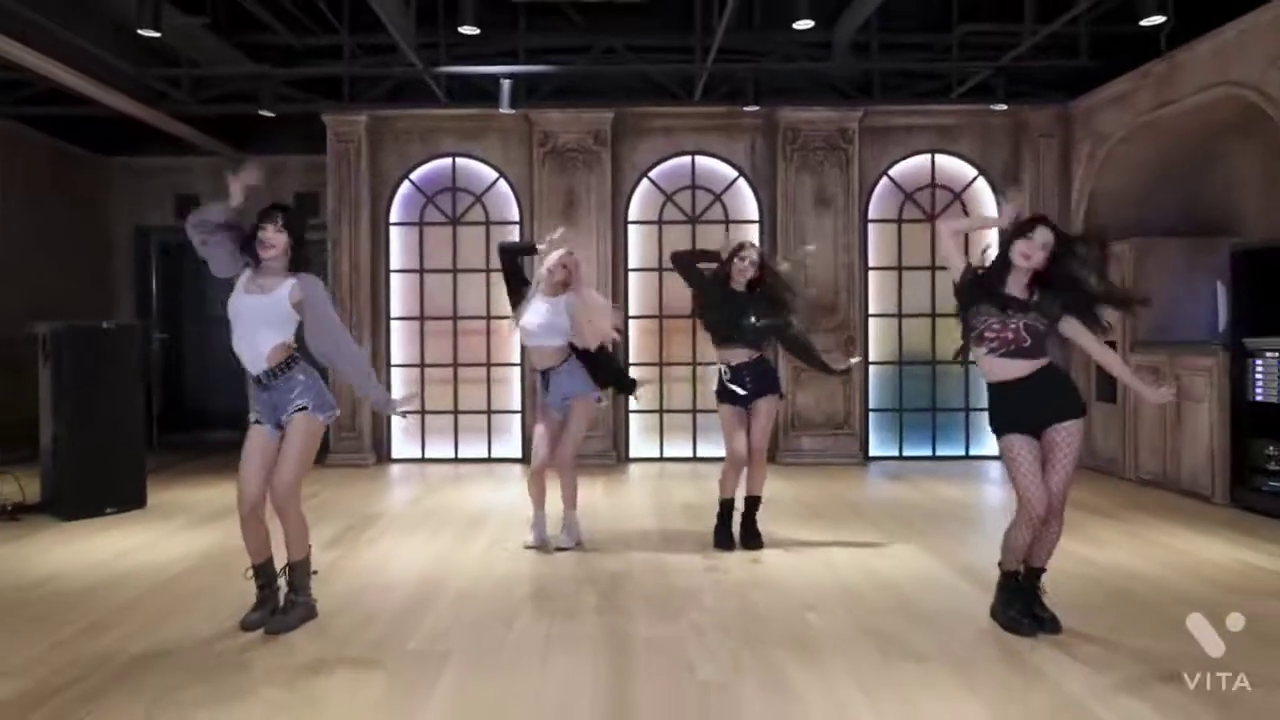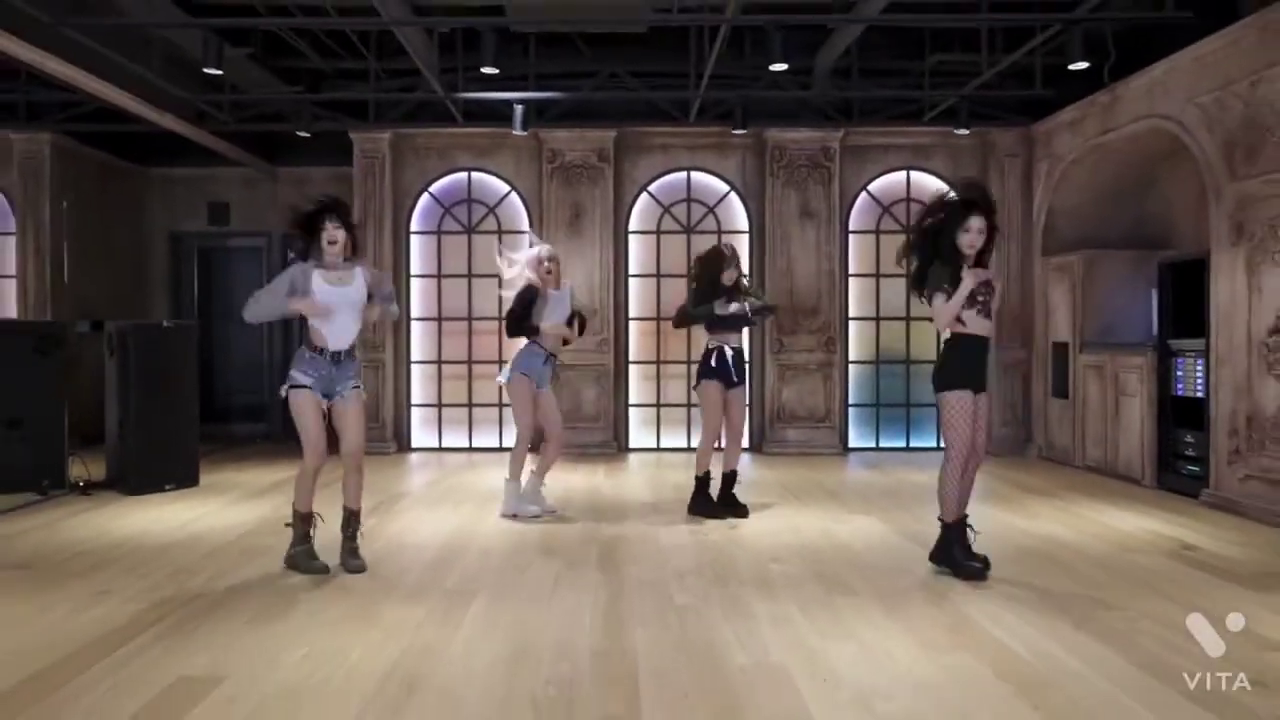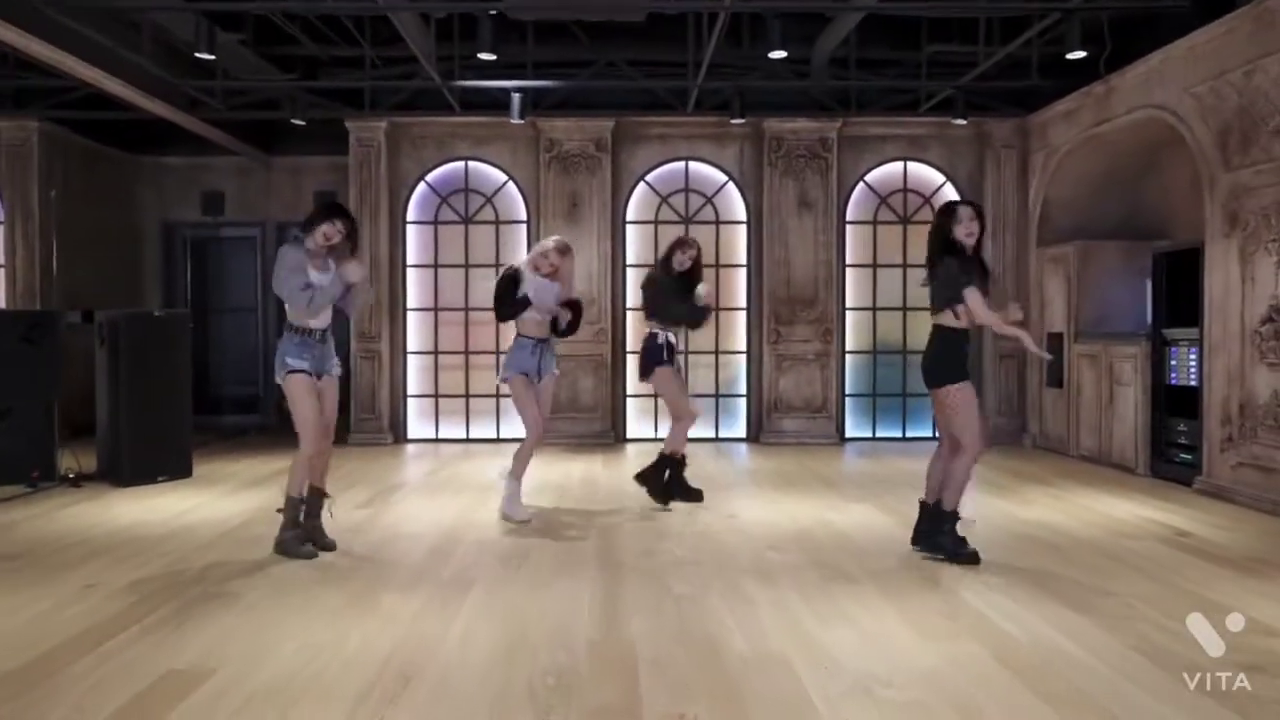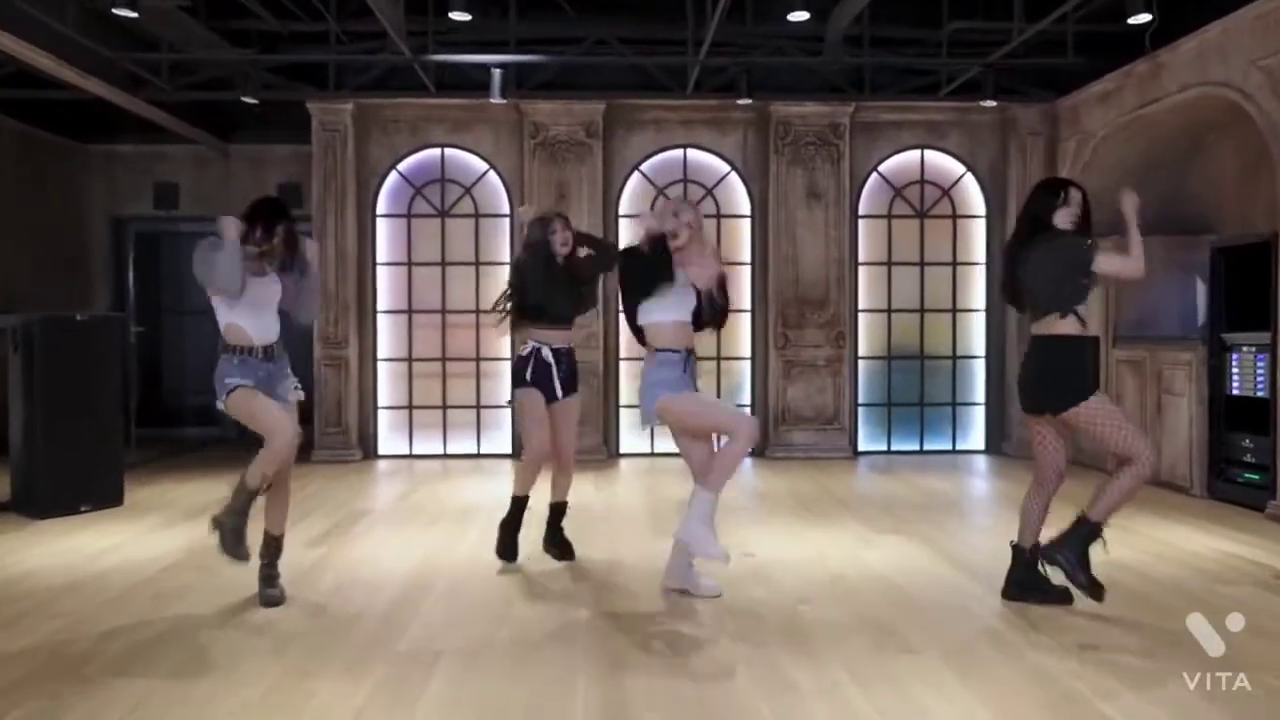
dt=1s
person 1, frame 1
left shoulder: (1050, 299)
right shoulder: (977, 285)
left elbow: (1094, 345)
right elbow: (950, 228)
left wrist: (1144, 387)
right wrist: (1004, 220)
left hip: (1058, 398)
right hip: (1009, 403)
left knee: (1055, 505)
right knee: (1034, 505)
left ankle: (1030, 591)
right ankle: (1006, 594)
person 1, frame 2
left shoulder: (980, 270)
right shoulder: (943, 271)
right elbow: (943, 320)
left wrist: (992, 294)
right wrist: (965, 287)
left hip: (975, 367)
right hip: (956, 368)
left knee: (976, 453)
right knee: (959, 454)
left ankle: (957, 536)
right ankle: (950, 542)
person 1, frame 3
left shoulder: (962, 264)
right shoulder: (954, 264)
right elbow: (980, 315)
left wrist: (1007, 317)
right wrist: (1021, 334)
left hip: (943, 359)
right hip: (946, 360)
left knee: (950, 444)
right knee: (971, 445)
left ankle: (928, 526)
right ankle: (942, 532)
person 1, frame 4
left shoulder: (1027, 254)
right shoulder: (1067, 247)
right elbow: (1135, 267)
right wrist: (1131, 218)
left hip: (1035, 369)
right hip: (1067, 369)
left knee: (1050, 474)
right knee: (1142, 459)
left ankle: (1022, 574)
right ankle: (1073, 543)
person 2, frame 1
left shoulder: (304, 286)
right shoulder: (245, 270)
left elbow: (337, 343)
right elbow: (200, 229)
left wrist: (379, 398)
right wrist: (234, 202)
left hip: (303, 390)
right hip: (263, 398)
left knee: (283, 494)
right knee: (248, 501)
left ankle: (301, 595)
right ankle: (267, 595)
person 2, frame 2
left shoulder: (364, 273)
right shoulder: (304, 273)
left elbow: (389, 301)
right elbow: (253, 311)
left wrist: (383, 310)
right wrist: (294, 305)
left hip: (345, 370)
right hip: (308, 371)
left knee: (354, 453)
right knee: (315, 456)
left ankle: (350, 542)
right ankle: (299, 545)
person 2, frame 3
left shoulder: (332, 260)
right shoulder: (290, 255)
left elbow: (351, 304)
right elbow: (306, 302)
left wrist: (355, 280)
right wrist: (343, 278)
left hip: (325, 349)
right hip: (295, 351)
left knee: (326, 439)
right knee: (310, 441)
left ankle: (312, 520)
right ankle: (289, 531)
person 2, frame 4
left shoulder: (277, 268)
right shoulder: (213, 254)
left elbow: (308, 311)
right elbow: (227, 283)
left wrist: (310, 265)
right wrist: (230, 241)
left hip: (279, 370)
right hip: (238, 373)
left knee: (283, 474)
right knee: (286, 437)
left ankle: (270, 572)
right ankle: (234, 509)
person 3, frame 1
left shoulder: (571, 303)
right shoulder: (529, 296)
left elbow: (592, 347)
right elbow: (507, 254)
left wrist: (625, 382)
right wrist: (535, 248)
left hip: (575, 384)
right hip: (547, 387)
left knee: (564, 458)
right knee: (538, 463)
left ankle: (571, 525)
right ankle: (538, 525)
person 3, frame 2
left shoulder: (564, 293)
right shoulder: (532, 291)
left elbow: (576, 322)
right elbow: (513, 327)
left wrist: (571, 330)
left hip: (544, 370)
right hip: (525, 366)
left knee: (555, 437)
right knee: (527, 433)
left ankle: (532, 490)
right ankle: (511, 498)
person 3, frame 3
left shoulder: (557, 288)
right shoulder: (517, 276)
left elbow: (563, 328)
right elbow: (503, 312)
left wrist: (571, 309)
right wrist: (527, 297)
left hip: (546, 356)
right hip: (521, 355)
left knee: (537, 430)
right knee: (535, 427)
left ankle: (512, 481)
right ankle: (511, 494)
person 3, frame 4
left shoulder: (683, 275)
right shoulder: (641, 261)
left elbow: (709, 320)
left wrist: (716, 282)
left hip: (682, 381)
right hip: (664, 382)
left knee: (706, 474)
right knee: (745, 427)
left ankle: (681, 568)
right ankle: (698, 517)
person 4, frame 1
left shoulder: (767, 300)
right shoulder: (714, 290)
left elbow: (793, 341)
right elbow: (679, 261)
left wrist: (829, 367)
right wrist: (718, 256)
left hip: (763, 379)
right hip: (729, 382)
left knee: (758, 453)
right knee: (737, 456)
left ankle: (749, 523)
right ankle: (723, 524)
person 4, frame 2
left shoulder: (742, 293)
right shoulder: (704, 293)
left elbow: (769, 307)
right elbow: (679, 320)
left wrist: (748, 307)
right wrist: (713, 310)
left hip: (736, 366)
right hip: (714, 363)
left knee: (735, 433)
right knee: (712, 431)
left ankle: (726, 494)
right ankle: (700, 496)
person 4, frame 3
left shoulder: (684, 282)
right shoulder: (656, 279)
left elbow: (695, 321)
right elbow: (668, 313)
left wrist: (703, 304)
right wrist: (698, 303)
left hip: (668, 351)
right hip: (657, 350)
left knee: (682, 416)
right knee: (687, 413)
left ankle: (676, 480)
right ankle: (653, 472)
person 4, frame 4
left shoulder: (576, 270)
right shoulder: (532, 266)
left elbow: (606, 255)
left wrist: (577, 240)
right wrist: (539, 235)
left hip: (565, 364)
right hip: (533, 363)
left knee: (566, 454)
right knee: (538, 447)
left ankle: (554, 530)
right ankle: (512, 523)
